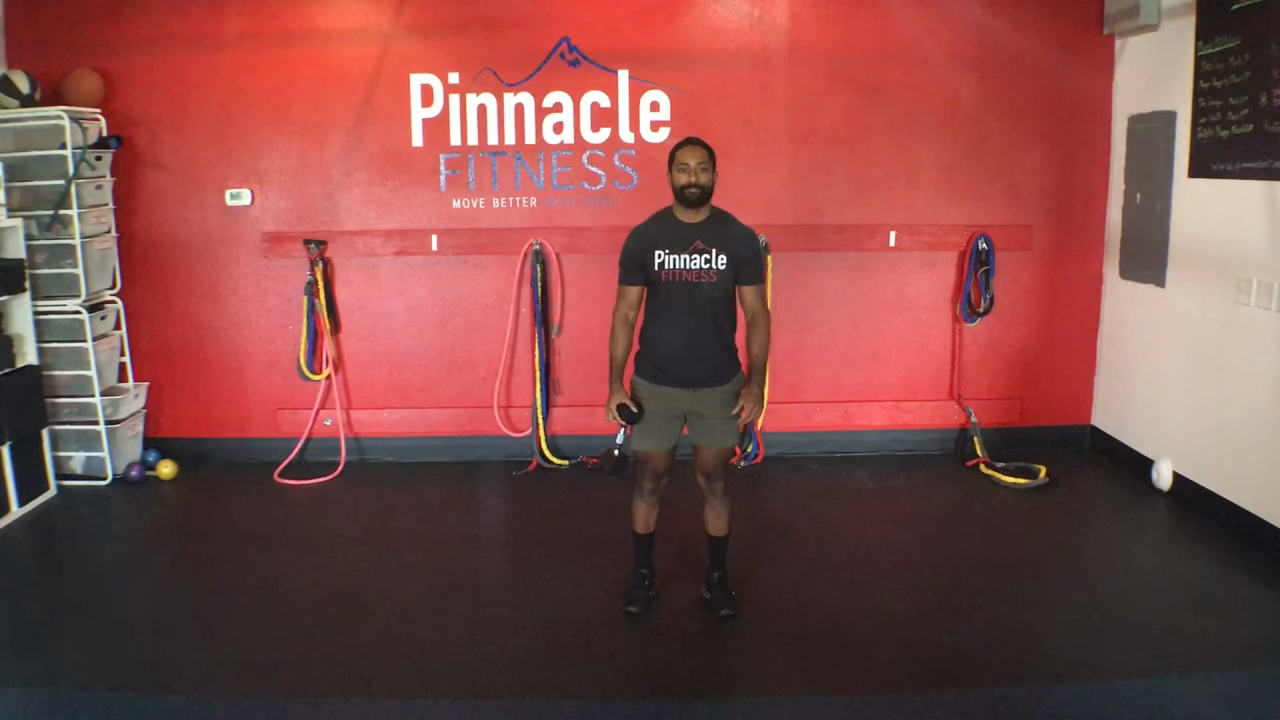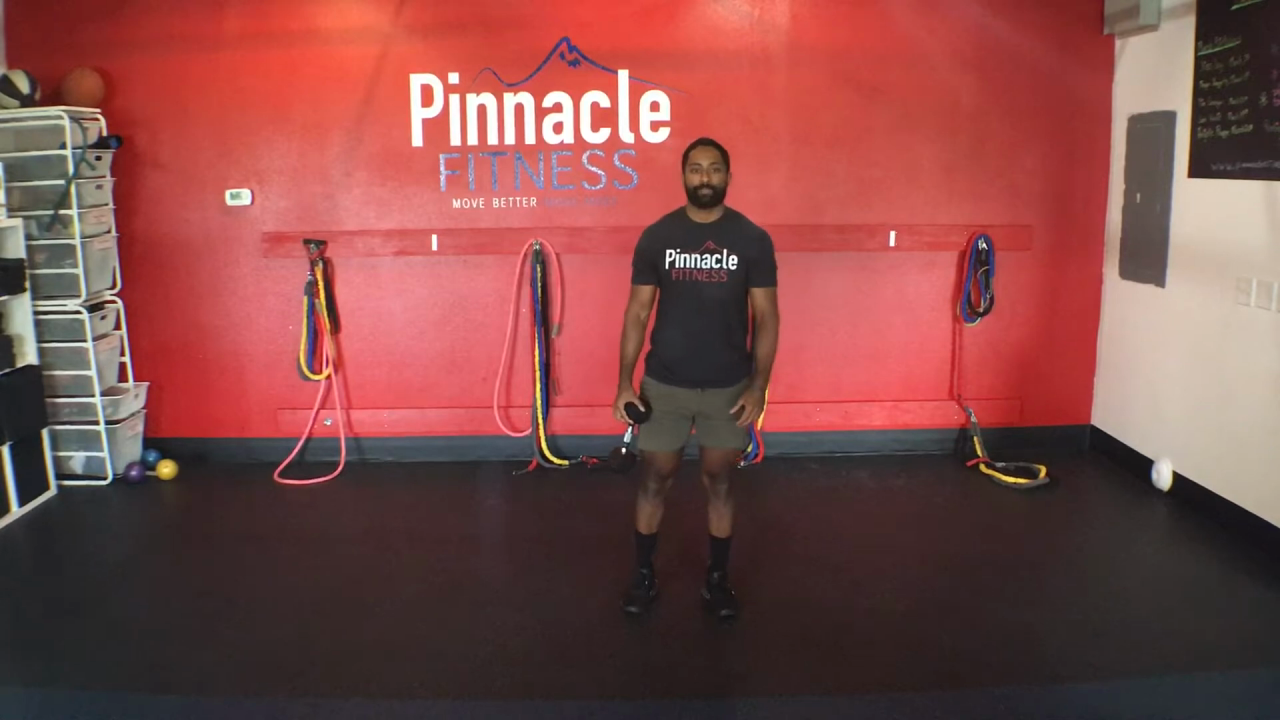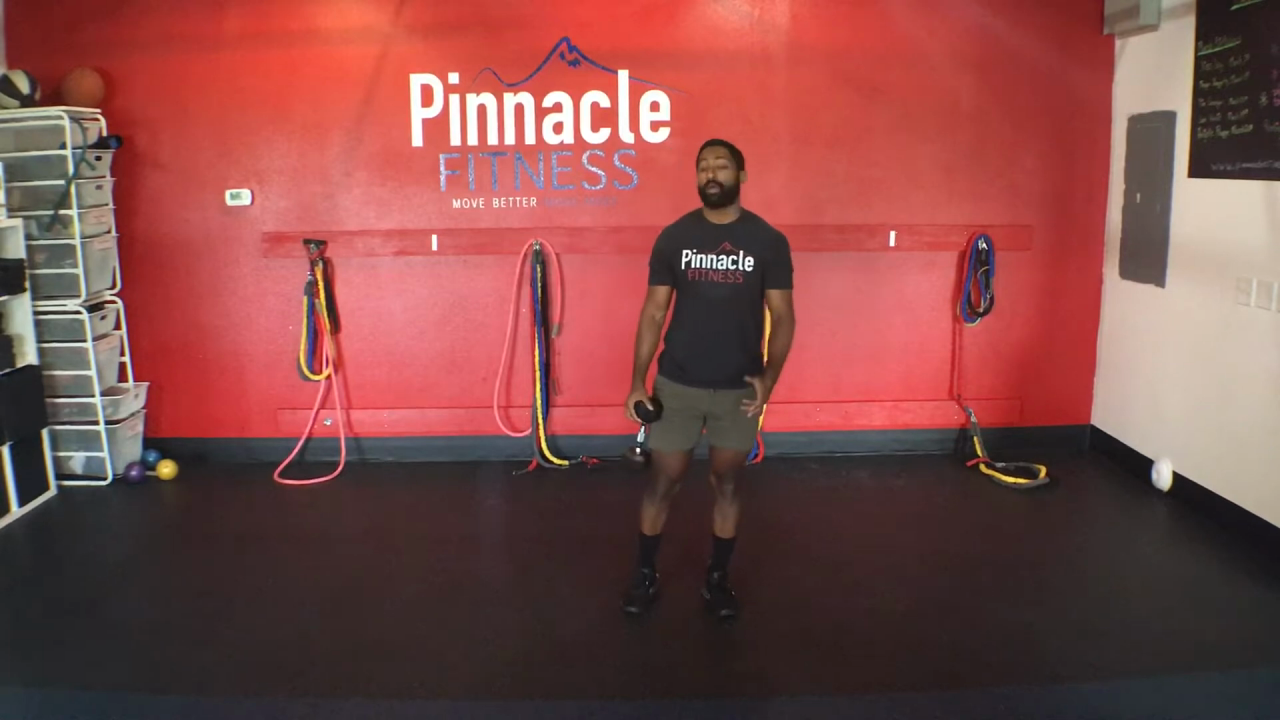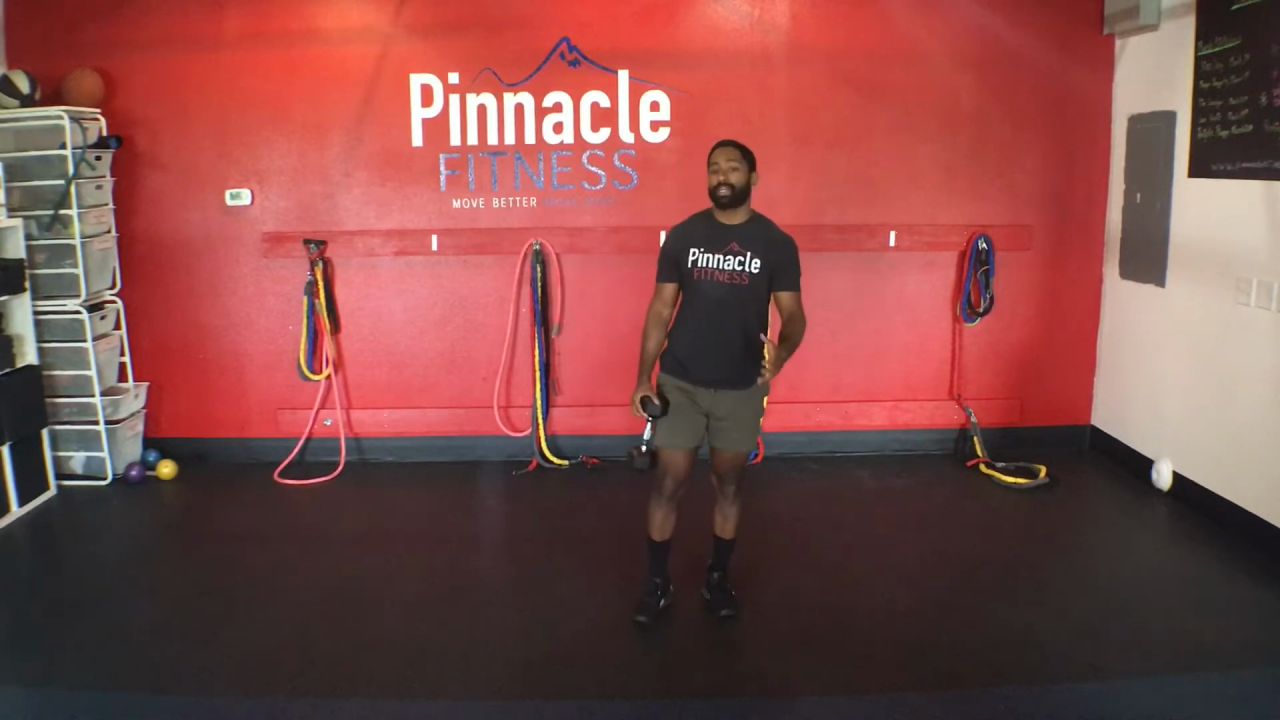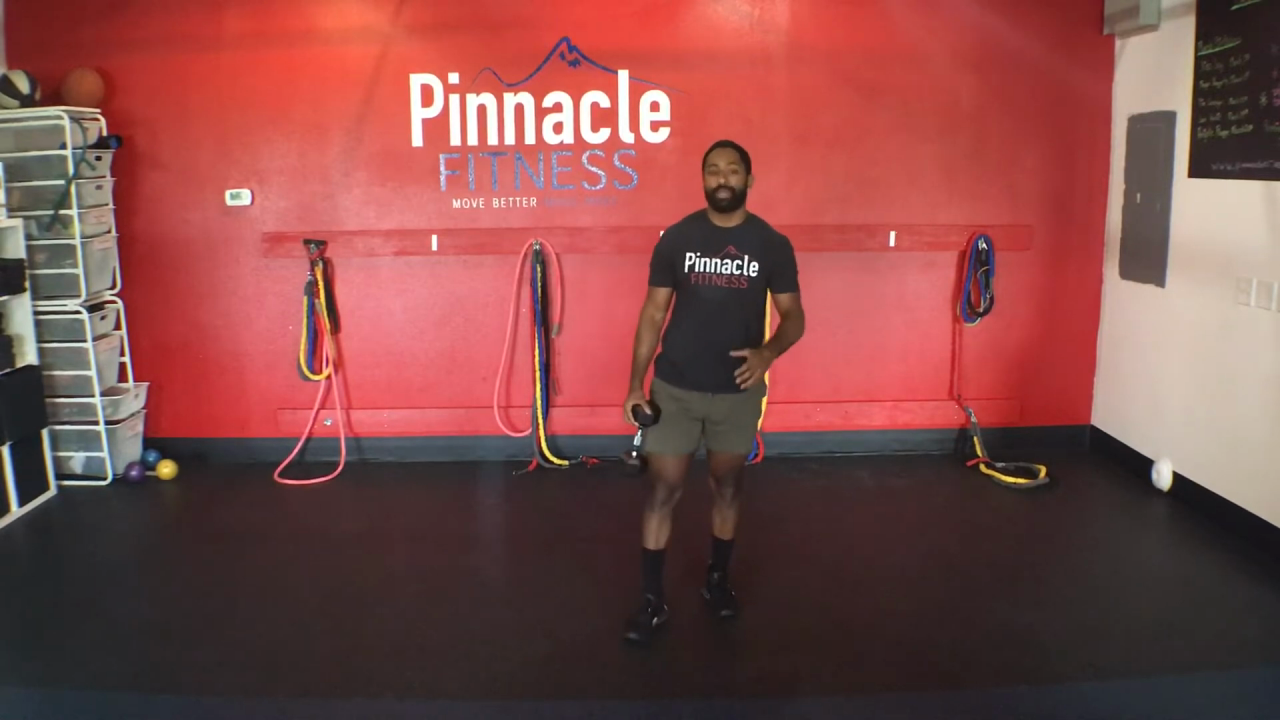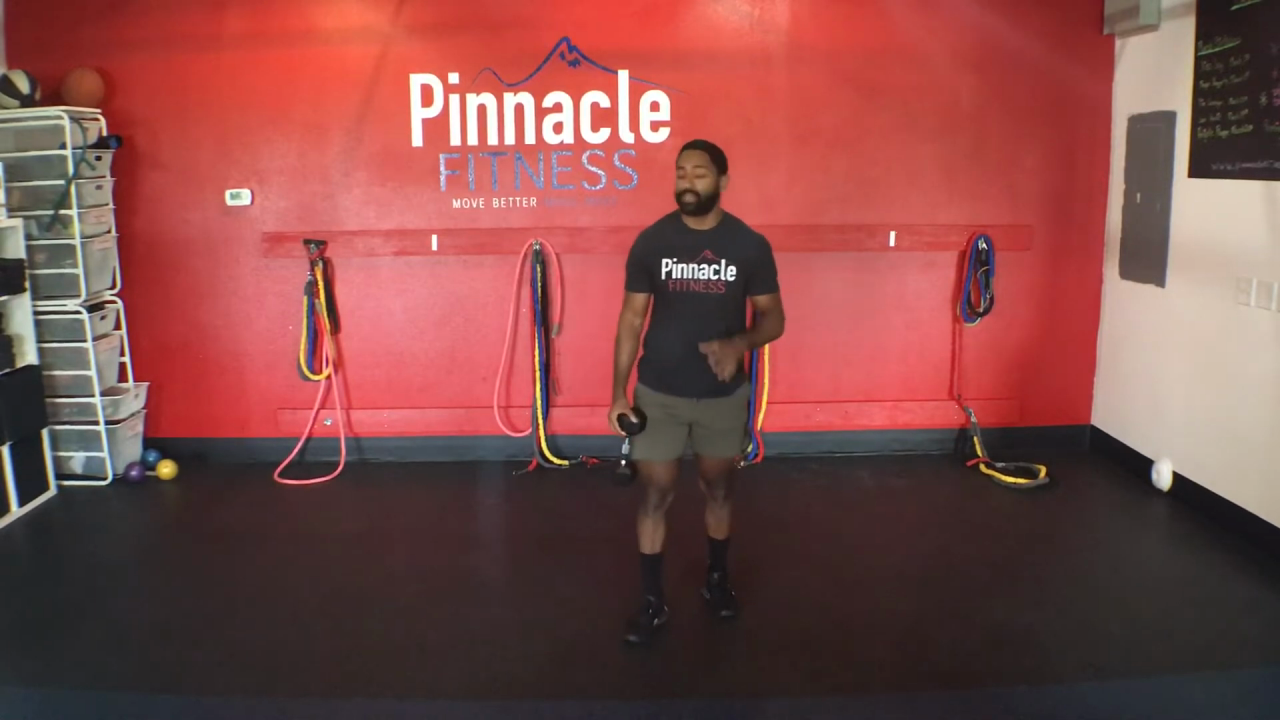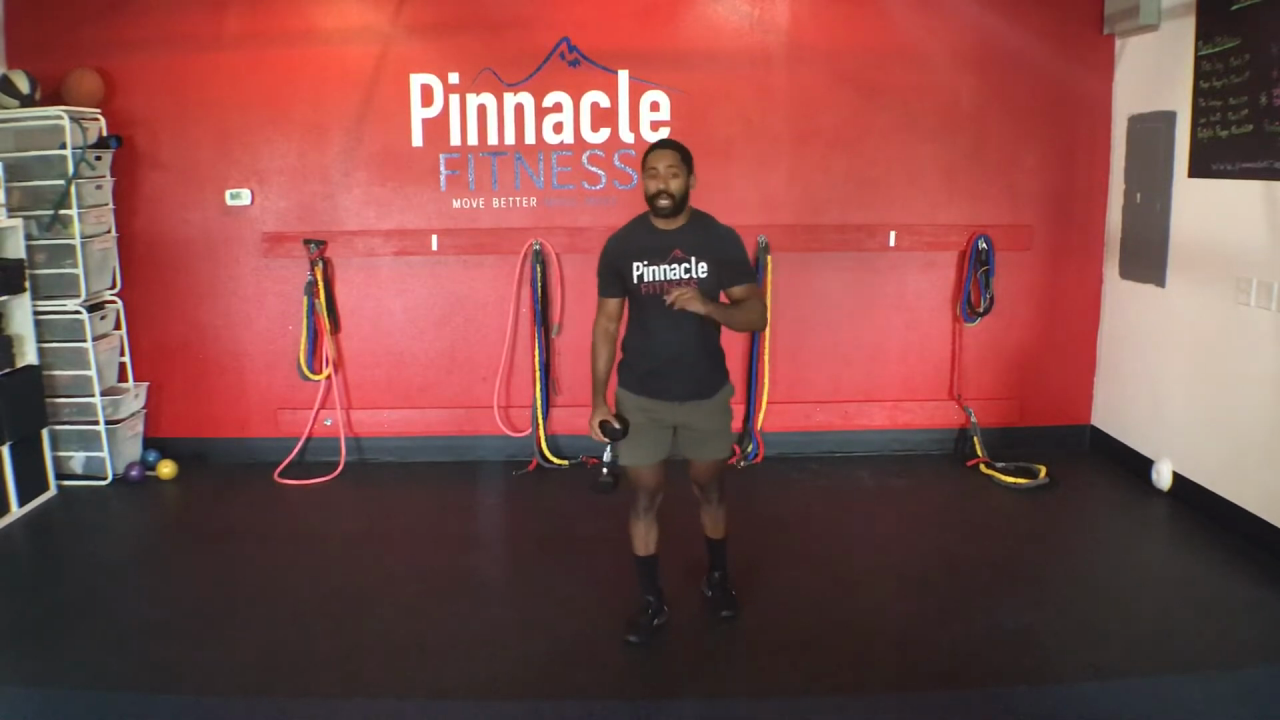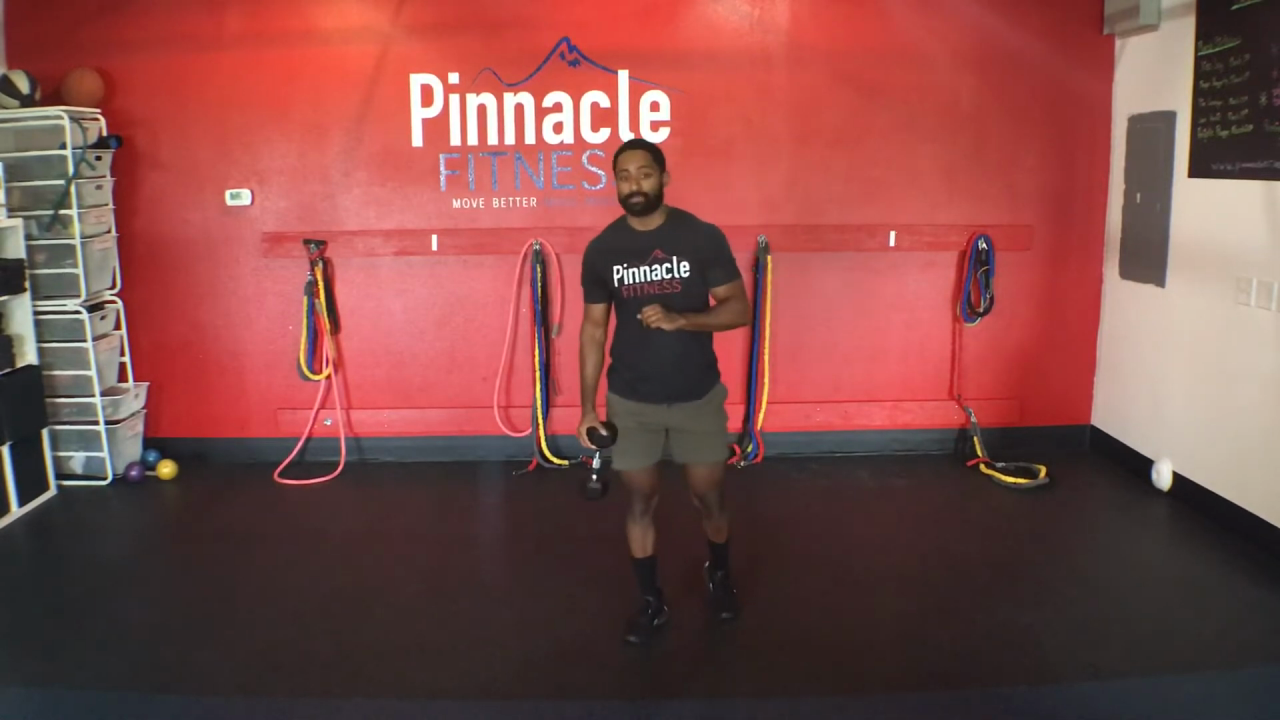
dt=0.3s
person 1, frame 1
left shoulder: (740, 238)
right shoulder: (643, 237)
left elbow: (756, 314)
right elbow: (625, 313)
left wrist: (756, 383)
right wrist: (615, 384)
left hip: (719, 385)
right hip: (655, 384)
left knee: (714, 482)
right knee: (650, 480)
left ankle: (717, 577)
right ankle: (643, 575)
person 1, frame 2
left shoulder: (752, 239)
right shoulder: (656, 236)
left elbow: (766, 316)
right elbow: (637, 312)
left wrist: (758, 386)
right wrist: (624, 383)
left hip: (727, 387)
right hip: (664, 384)
left knee: (719, 483)
right knee: (655, 481)
left ankle: (717, 578)
right ankle: (644, 574)
person 1, frame 3
left shoulder: (769, 241)
right shoulder: (674, 237)
left elbow: (783, 316)
right elbow: (654, 312)
left wrist: (770, 376)
right wrist: (638, 382)
left hip: (738, 387)
right hip: (678, 385)
left knee: (726, 484)
right knee: (663, 482)
left ankle: (717, 578)
right ankle: (645, 573)
person 1, frame 4
left shoulder: (777, 244)
right shoulder: (682, 235)
left elbow: (793, 314)
right elbow: (661, 309)
left wrist: (782, 351)
right wrist: (643, 377)
left hip: (742, 387)
right hip: (680, 382)
left knee: (728, 484)
right knee: (669, 484)
left ankle: (717, 577)
right ankle: (658, 583)
person 1, frame 5
left shoulder: (773, 244)
right shoulder: (676, 238)
left elbow: (793, 316)
right elbow: (653, 313)
left wrist: (767, 351)
right wrist: (636, 383)
left hip: (736, 390)
right hip: (675, 387)
left knee: (727, 487)
right knee: (663, 490)
left ankle: (717, 579)
right ankle: (652, 599)
person 1, frame 6
left shoulder: (750, 245)
right shoulder: (650, 241)
left elbow: (773, 317)
right elbow: (631, 318)
left wrist: (740, 344)
right wrist: (619, 392)
left hip: (722, 391)
right hip: (658, 392)
left knee: (717, 489)
right knee: (655, 495)
left ankle: (717, 577)
right ankle: (653, 600)
person 1, frame 7
left shoulder: (721, 240)
right shoulder: (620, 245)
left elbow: (755, 313)
right elbow: (607, 323)
left wrist: (706, 306)
right wrist: (599, 399)
left hip: (706, 393)
right hip: (640, 396)
left knee: (709, 489)
right knee: (645, 498)
left ankle: (717, 575)
right ankle: (651, 600)
person 1, frame 8
left shoulder: (703, 237)
right shoulder: (601, 250)
left elbow: (739, 309)
right elbow: (594, 328)
left wrist: (680, 320)
right wrist: (587, 406)
left hip: (698, 395)
right hip: (630, 399)
left knee: (708, 497)
right knee: (641, 501)
left ankle: (719, 572)
right ankle: (651, 601)
